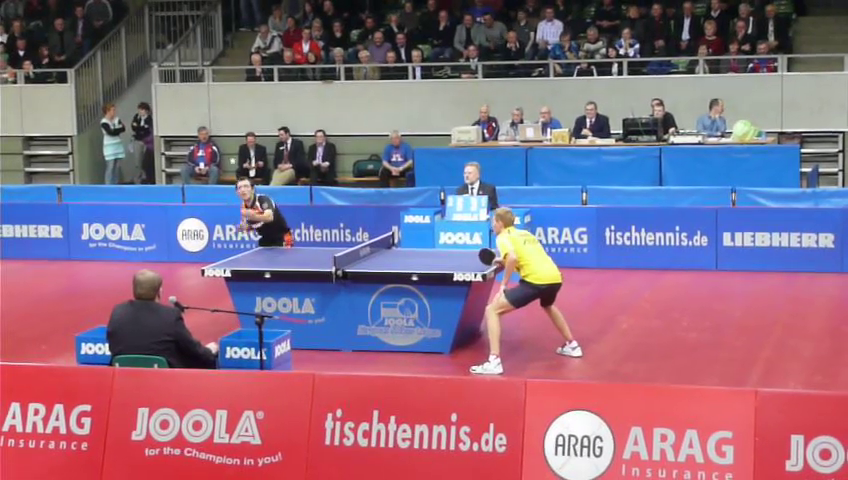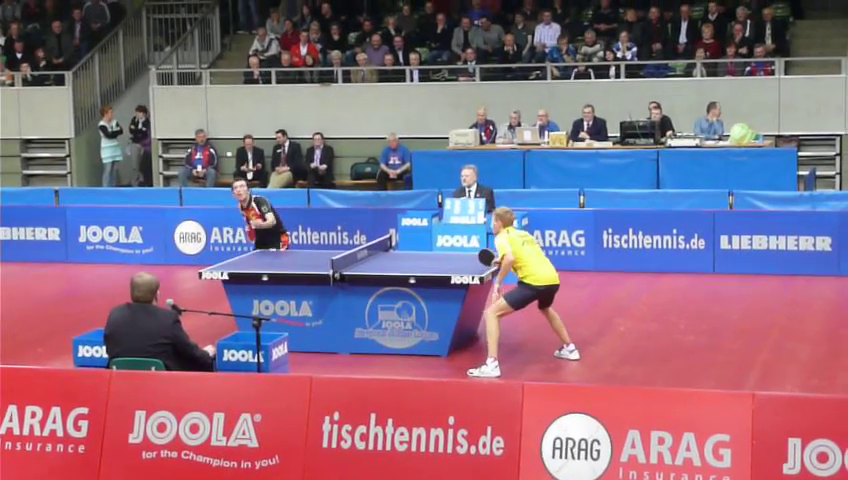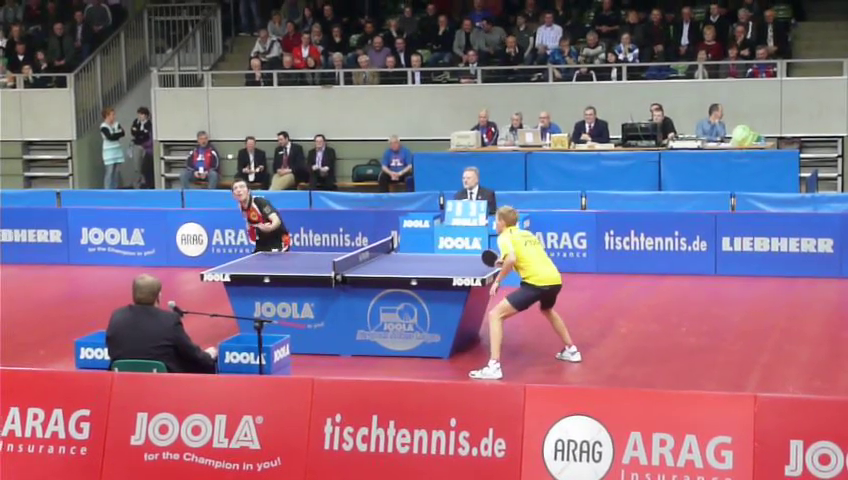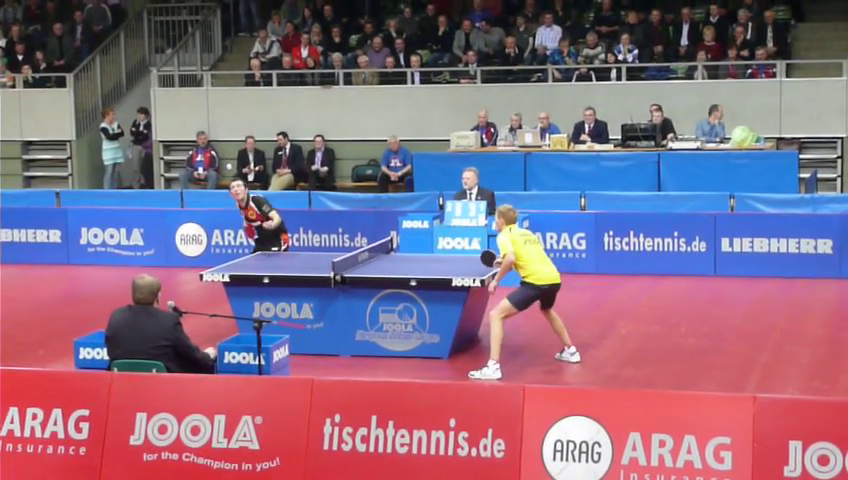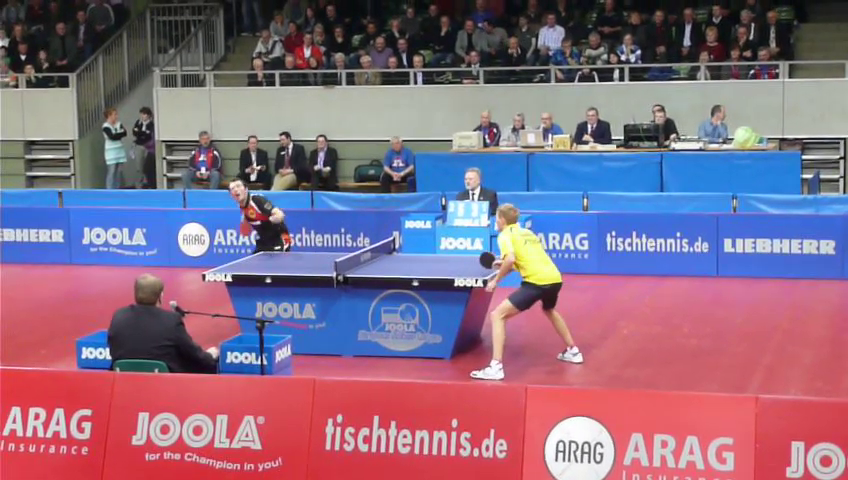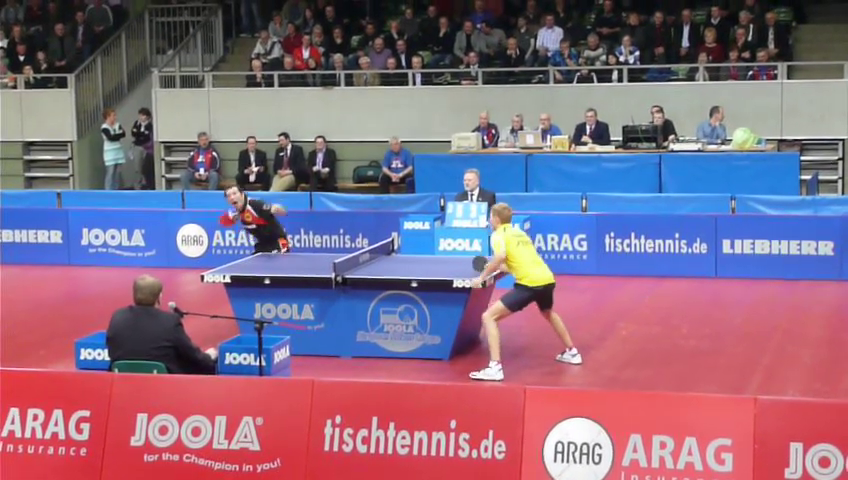
dt=0.1s
person 1, frame 1
left shoulder: (503, 237)
right shoulder: (525, 234)
left elbow: (513, 258)
left wrist: (503, 284)
right wrist: (504, 262)
left hip: (535, 281)
right hip: (555, 278)
left knee: (492, 310)
right knee: (548, 307)
left ankle: (494, 361)
right ankle: (572, 345)
person 1, frame 2
left shoulder: (502, 237)
right shoulder: (525, 234)
left elbow: (510, 259)
left wrist: (498, 283)
right wrist: (502, 262)
left hip: (534, 282)
right hip: (553, 279)
left knee: (491, 313)
right knee: (545, 309)
left ankle: (492, 364)
right ankle: (569, 348)
person 1, frame 3
left shoulder: (505, 237)
right shoulder: (527, 234)
left elbow: (511, 259)
left wrist: (497, 281)
right wrist: (506, 264)
left hip: (536, 283)
right hip: (554, 280)
left knee: (495, 315)
right knee: (547, 311)
left ankle: (494, 366)
right ankle: (571, 350)
person 1, frame 4
left shoulder: (504, 235)
right shoulder: (527, 233)
left elbow: (510, 259)
left wrist: (496, 280)
right wrist: (505, 264)
left hip: (536, 282)
right hip: (554, 279)
left knee: (496, 315)
right knee: (547, 311)
left ankle: (493, 367)
right ankle: (570, 350)
person 1, frame 5
left shoulder: (505, 235)
right shoulder: (527, 232)
left elbow: (510, 257)
left wrist: (494, 280)
right wrist: (506, 265)
left hip: (537, 282)
right hip: (554, 279)
left knee: (497, 315)
right knee: (550, 312)
left ankle: (496, 366)
right ankle: (572, 351)
person 1, frame 6
left shoulder: (498, 234)
right shoulder: (520, 233)
left elbow: (500, 256)
left wrist: (483, 276)
right wrist: (501, 268)
left hip: (530, 284)
right hip: (547, 279)
left knee: (489, 317)
right knee: (548, 313)
left ankle: (495, 367)
right ankle: (571, 352)
